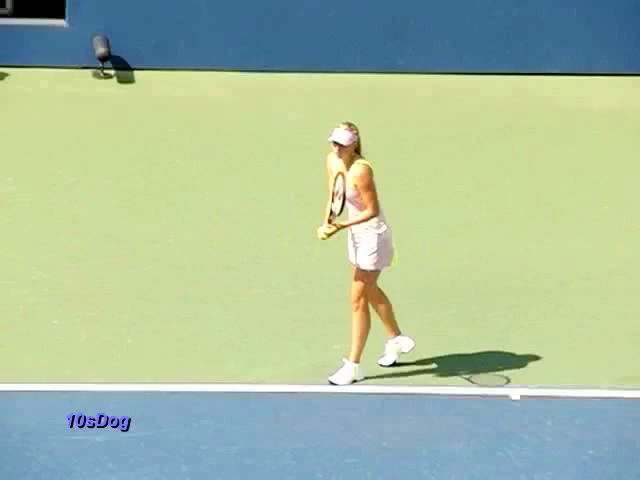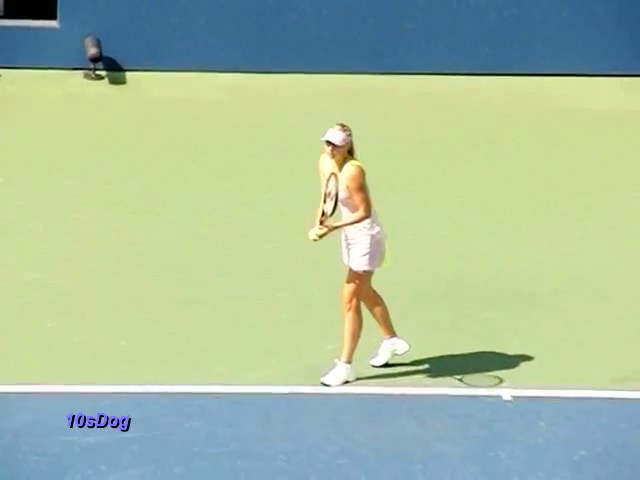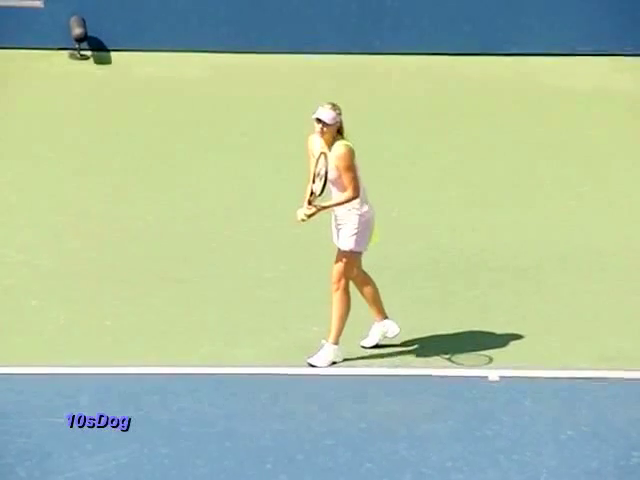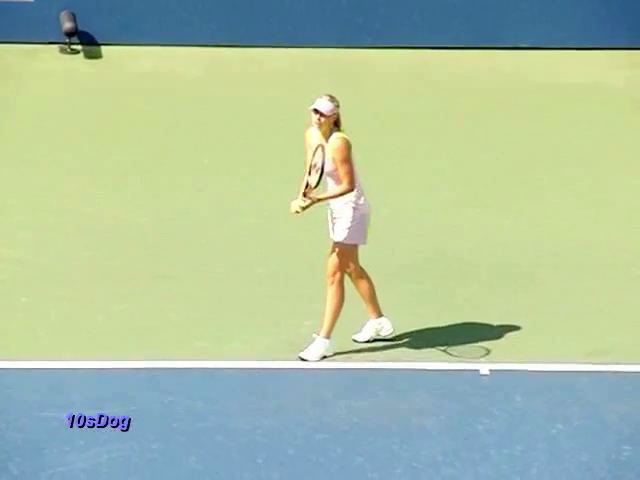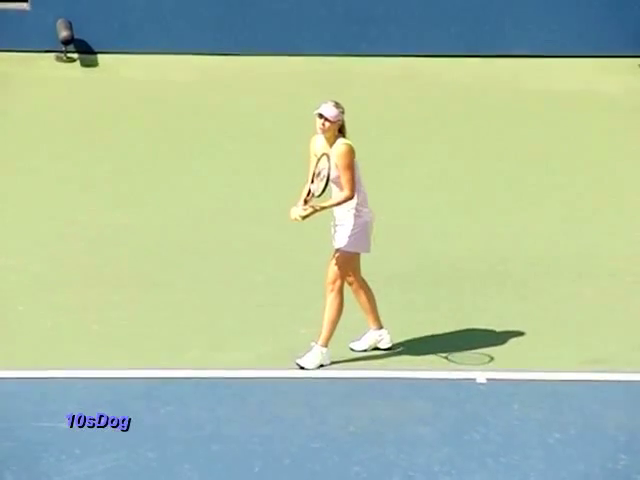
dt=1s
person 1, frame 1
left shoulder: (360, 170)
right shoulder: (332, 160)
left elbow: (373, 210)
left wrist: (340, 225)
right wrist: (326, 222)
left hip: (373, 236)
right hip: (356, 234)
left knee: (357, 300)
right knee: (371, 291)
left ankle: (353, 366)
right ankle: (397, 339)
person 1, frame 2
left shoulder: (352, 171)
right shoulder: (324, 162)
left elbow: (365, 212)
left wrist: (332, 227)
right wrist: (318, 224)
left hip: (366, 237)
right hip: (349, 236)
left knee: (350, 300)
right knee: (365, 292)
left ankle: (345, 366)
right ankle: (392, 340)
person 1, frame 3
left shoulder: (342, 150)
right shoulder: (313, 141)
left elbow: (353, 192)
right elbow: (314, 179)
left wrist: (321, 207)
right wrist: (306, 204)
left hip: (356, 217)
right hip: (340, 215)
left knee: (338, 280)
right knee: (355, 273)
left ankle: (332, 347)
right ankle: (383, 323)
person 1, frame 4
left shoulder: (338, 142)
right shoulder: (310, 134)
left elbow: (348, 185)
left wrist: (316, 199)
right wrist: (301, 196)
left hip: (352, 209)
right hip: (336, 209)
left knee: (333, 273)
right knee: (352, 268)
left ankle: (324, 341)
right ankle: (378, 321)
person 1, frame 5
left shoulder: (343, 148)
right shoulder: (316, 142)
left elbow: (348, 193)
right elbow: (312, 180)
left wrist: (317, 208)
right wrist: (301, 203)
left hip: (354, 218)
right hip: (340, 217)
left knee: (333, 282)
right knee: (353, 278)
left ankle: (321, 349)
right ankle: (378, 332)
